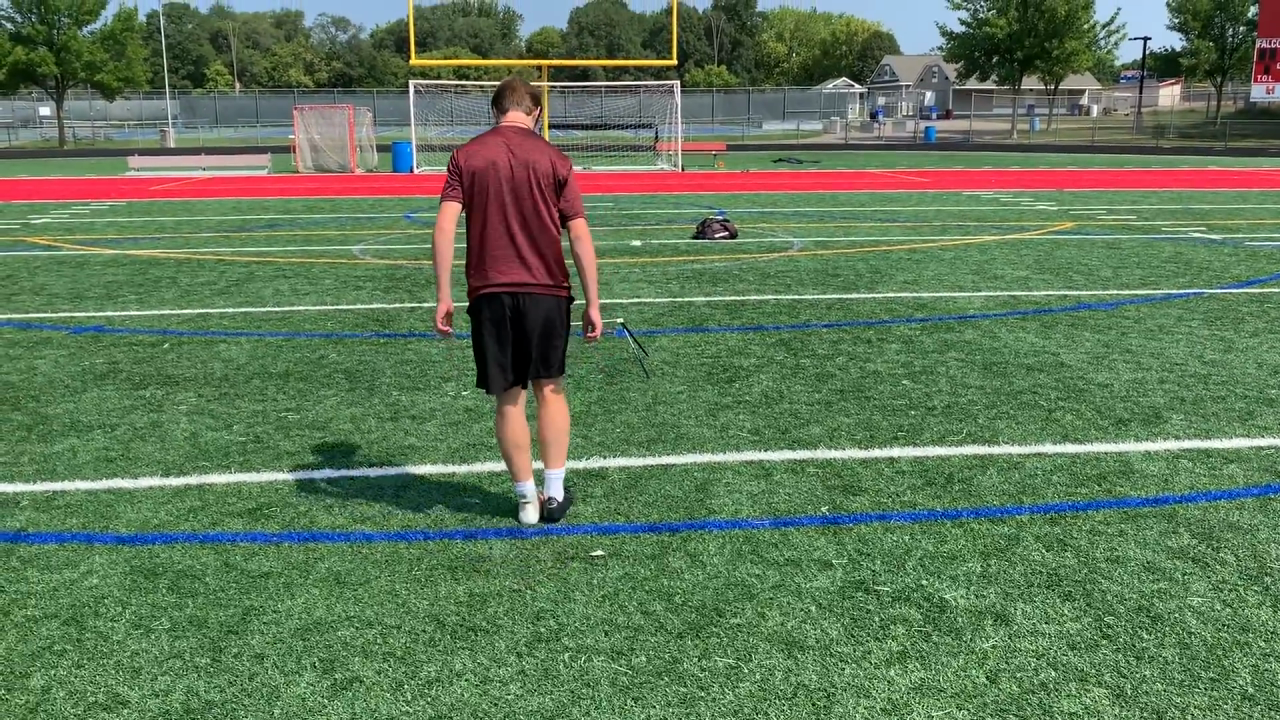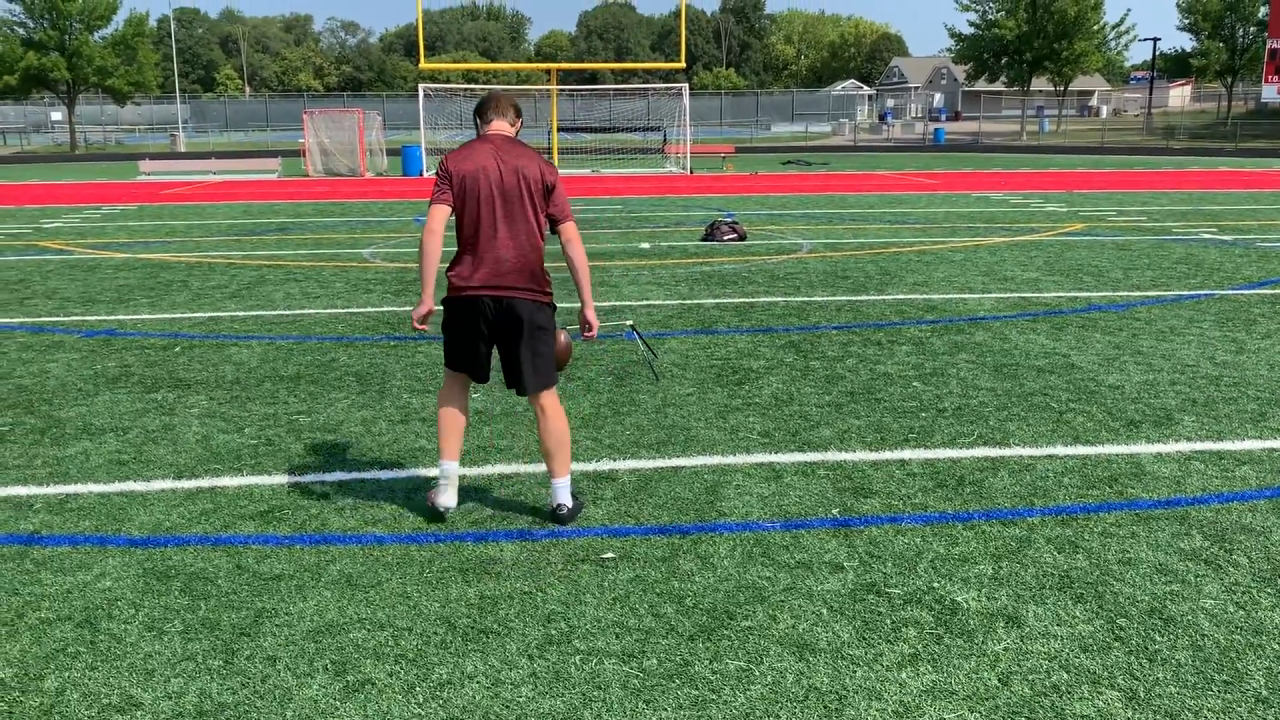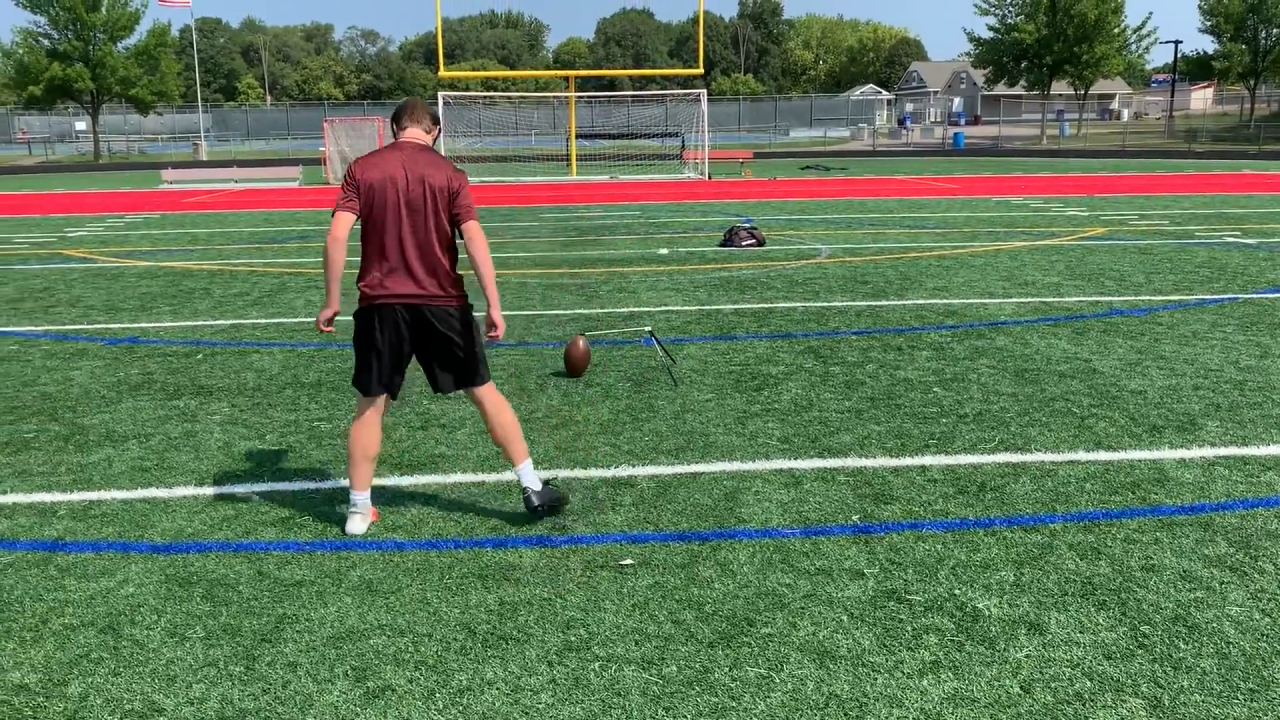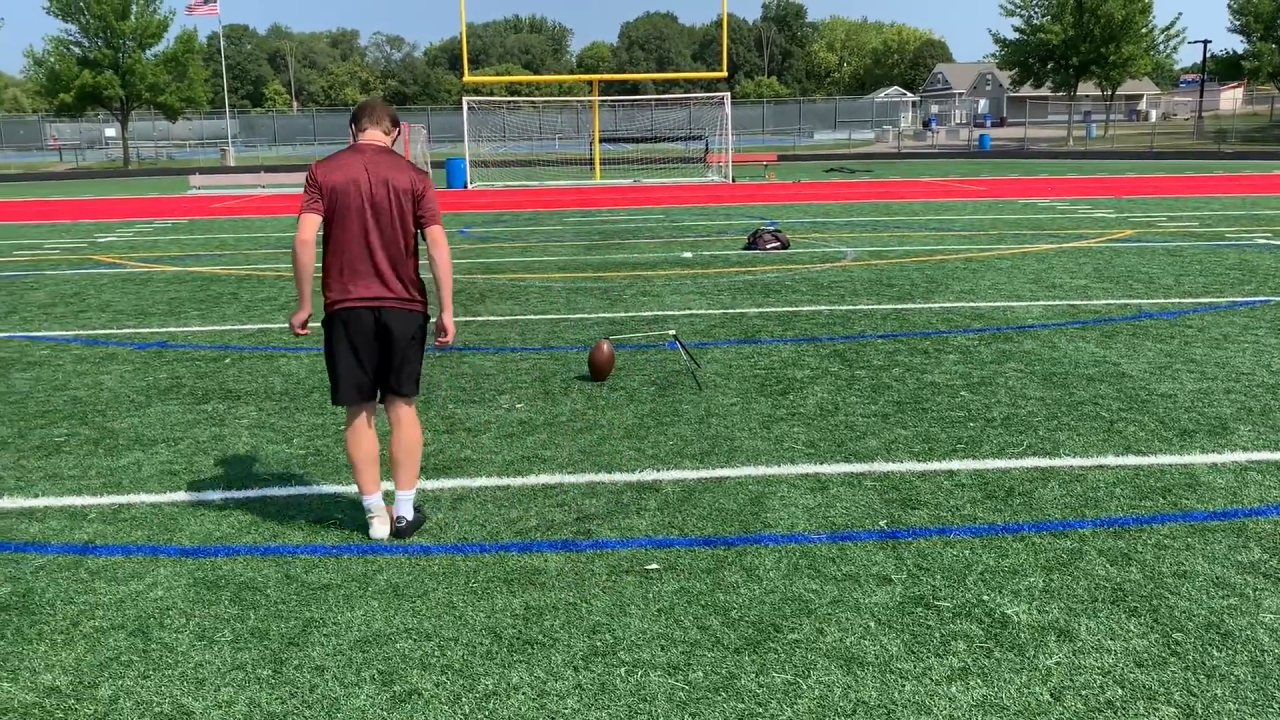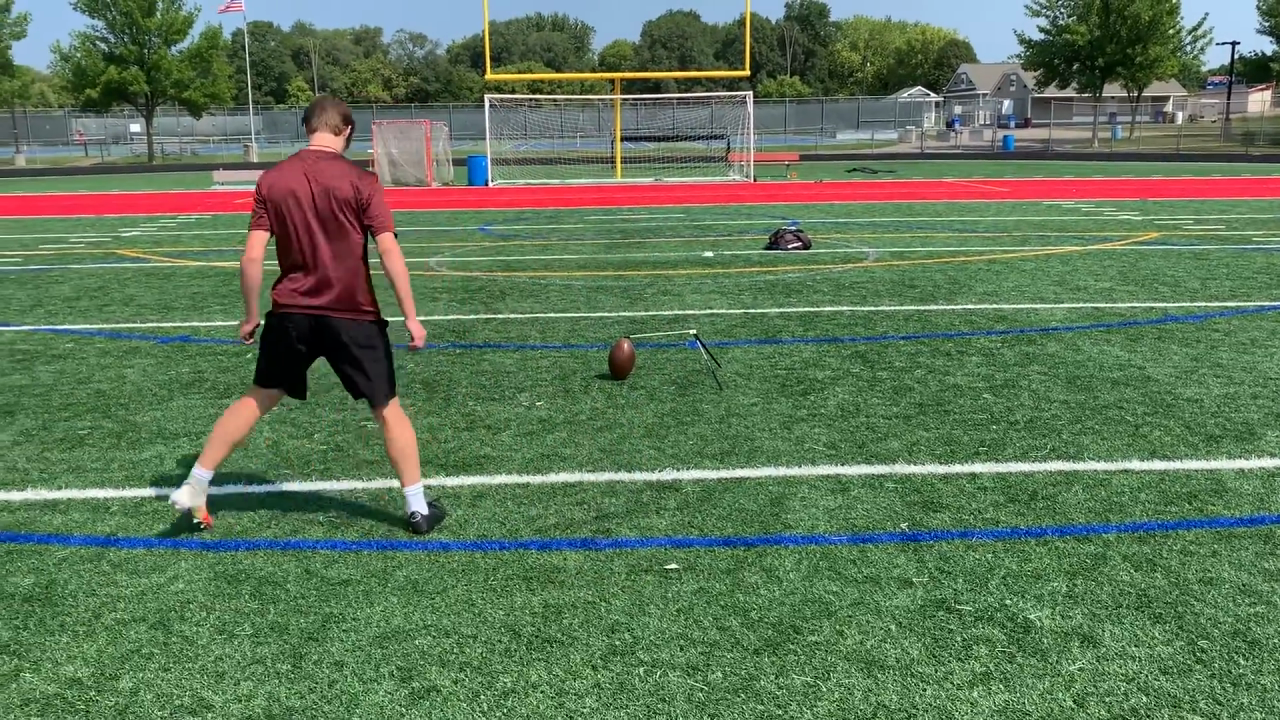
dt=0.4s
person 1, frame 1
left shoulder: (466, 155)
right shoulder: (553, 158)
left elbow: (444, 227)
right elbow: (579, 234)
left wrist: (443, 296)
right wrist: (593, 302)
left hip: (489, 293)
right hip: (546, 291)
left knee: (509, 398)
right knee: (550, 389)
left ankle: (527, 499)
right ankle: (553, 492)
person 1, frame 2
left shoulder: (454, 160)
right shoulder: (538, 166)
left elbow: (433, 229)
right elbow: (570, 238)
left wrist: (426, 296)
right wrist: (587, 304)
left hip: (470, 294)
right hip: (529, 296)
left knee: (456, 386)
right knee: (544, 399)
left ankle: (447, 487)
right ankle: (563, 498)
person 1, frame 3
left shoulder: (362, 168)
right shoulder: (447, 173)
left elbow: (337, 236)
right elbow: (476, 242)
left wrist: (333, 300)
right wrist: (494, 306)
left hip: (381, 304)
right hip: (442, 303)
left knee: (370, 406)
right knee: (484, 392)
left ankle: (358, 510)
right ankle: (532, 486)
person 1, frame 4
left shoulder: (323, 171)
right shoulder: (413, 176)
left elbow: (305, 239)
right elbow: (437, 244)
left wrist: (304, 305)
right wrist: (446, 310)
left hip: (347, 307)
right hip: (403, 306)
left knee: (357, 414)
right knee: (402, 407)
left ankle: (375, 512)
right ankle: (405, 510)
person 1, frame 5
left shoulder: (273, 179)
right shoulder: (360, 181)
left elbow: (252, 254)
right elbow: (389, 251)
left wrist: (250, 314)
right wrist: (410, 316)
left hip: (293, 313)
right hip: (352, 314)
left knee: (255, 400)
right knee: (388, 409)
left ankle: (192, 488)
right ankle: (419, 507)
